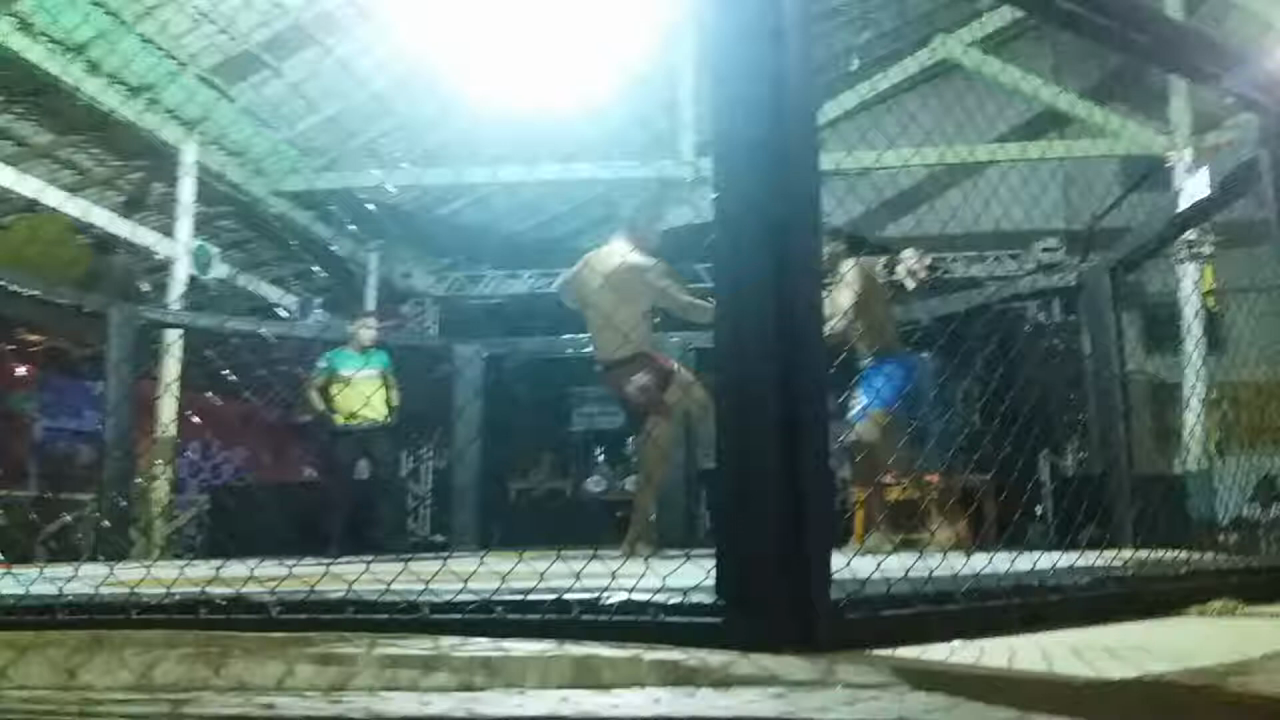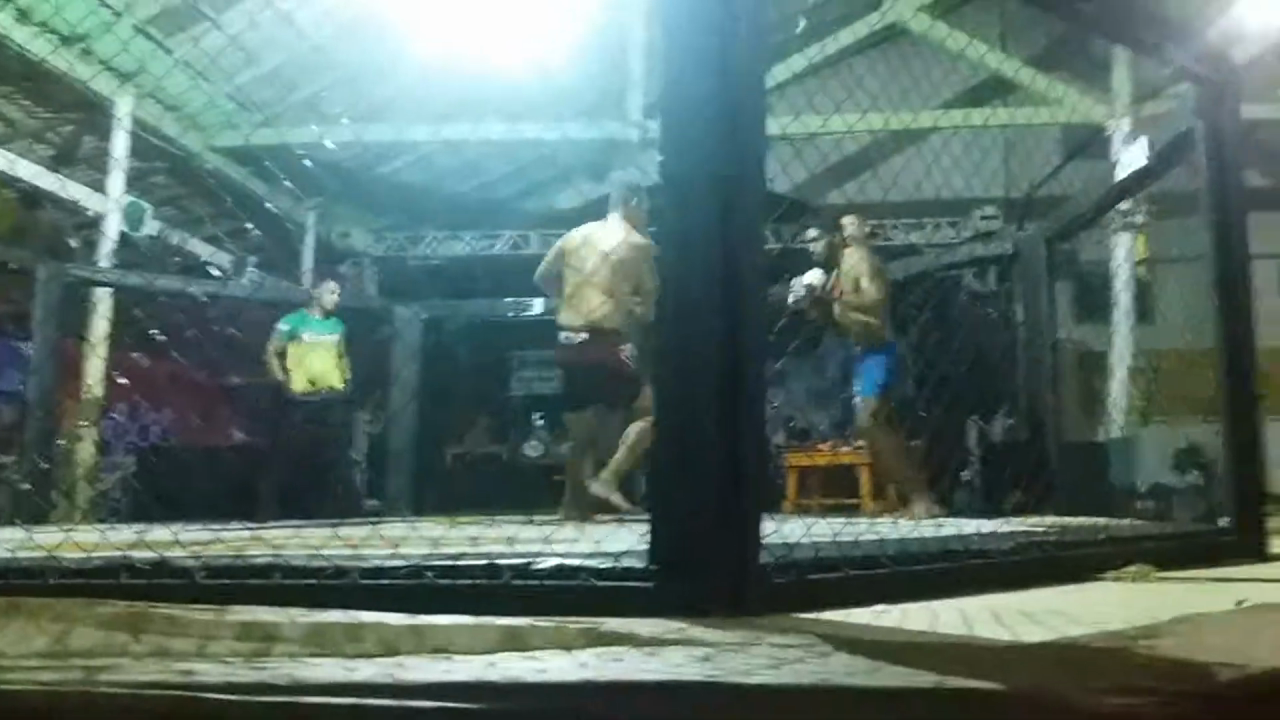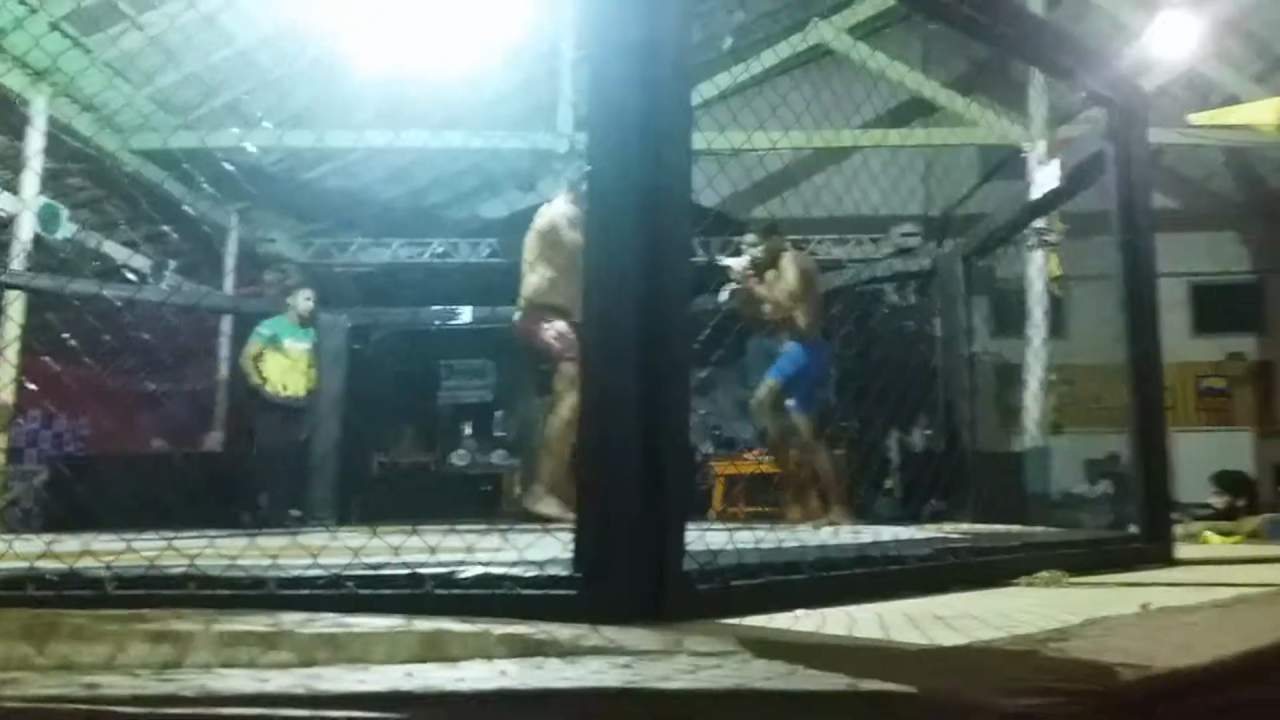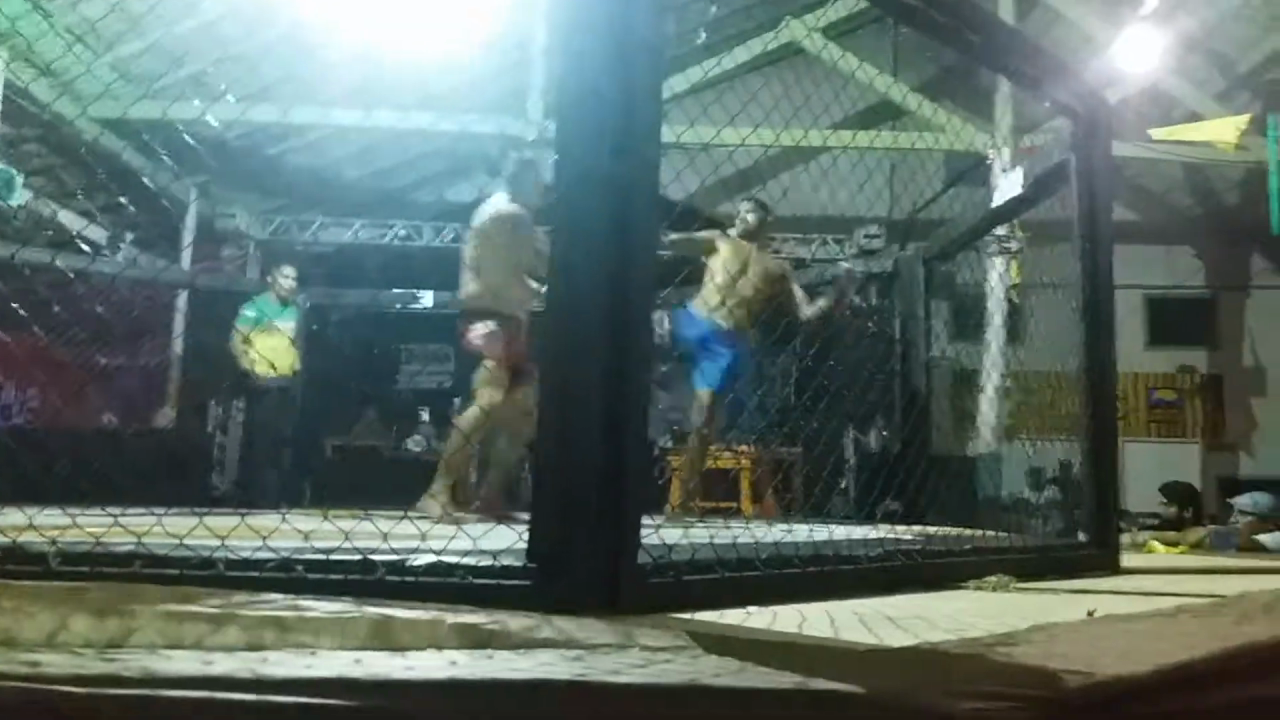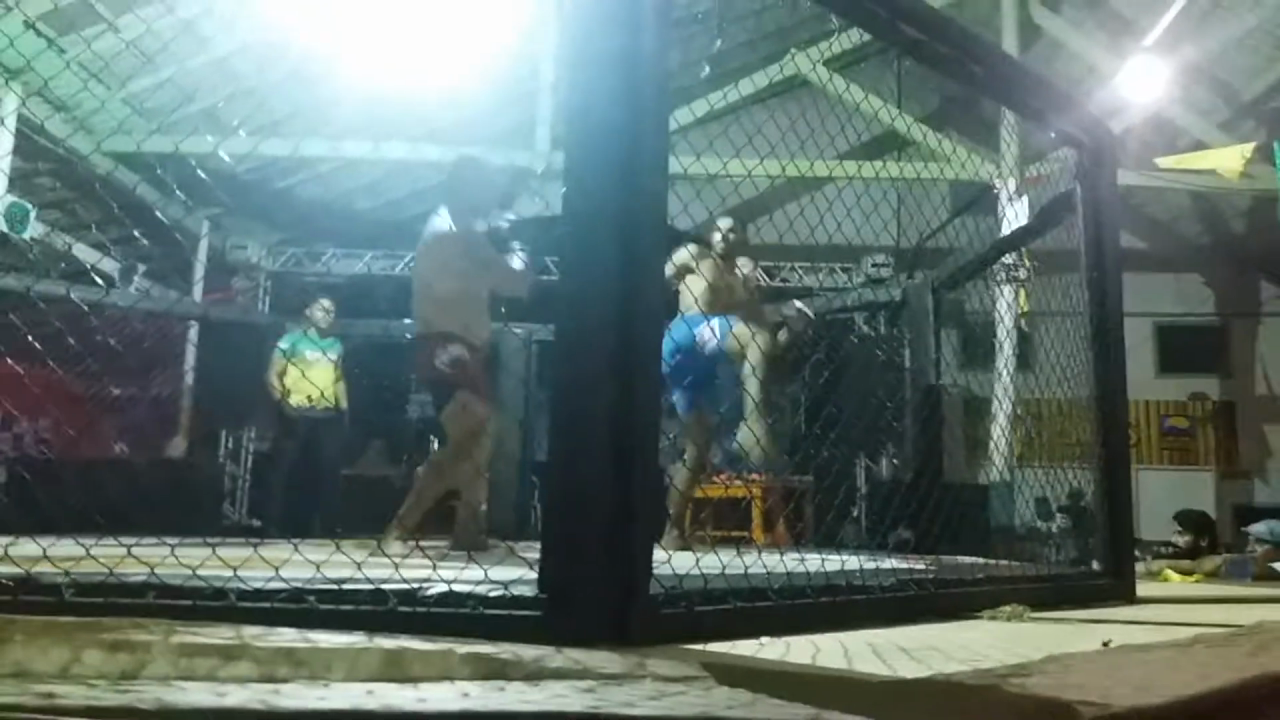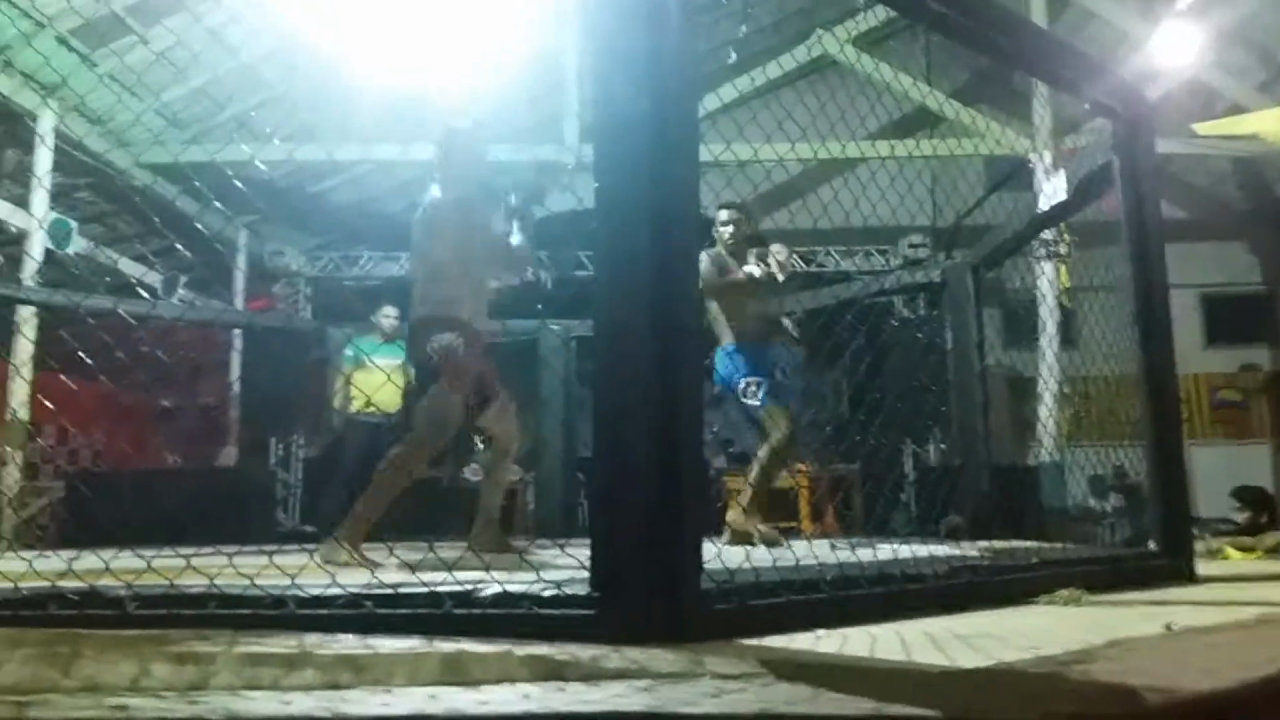
dt=0.4s
person 1, frame 1
left shoulder: (593, 258)
right shoulder: (639, 264)
left elbow: (566, 291)
right elbow: (684, 306)
right wrist: (720, 311)
left hip: (615, 362)
right hip: (633, 365)
left knee: (696, 396)
right knee: (661, 443)
right ankle: (639, 533)
person 1, frame 2
left shoulder: (572, 238)
right shoulder: (638, 245)
left elbow: (542, 279)
right elbow: (651, 302)
right wrist: (642, 321)
left hip: (569, 341)
right hip: (606, 342)
left knee: (581, 428)
right knee: (651, 413)
left ankle: (572, 504)
right ankle: (608, 480)
person 1, frame 3
left shoulder: (556, 216)
right shoulder: (565, 214)
right elbow: (585, 256)
left hip: (552, 318)
right hip: (547, 316)
left knee: (560, 404)
right knee: (573, 396)
left ankle: (551, 491)
right ankle: (544, 491)
person 1, frame 4
left shoulder: (503, 217)
right shoulder: (510, 215)
right elbow: (543, 263)
left hip: (505, 323)
right hip: (488, 321)
left knee: (526, 412)
right knee: (492, 401)
left ankle: (492, 496)
right ankle: (439, 493)
person 1, frame 5
left shoulder: (458, 231)
right shoulder: (454, 232)
right elbow: (517, 285)
left hip: (464, 349)
right hip: (448, 348)
left knee: (477, 438)
right knee: (469, 436)
left ankle: (467, 529)
right ankle: (399, 529)
person 1, frame 6
left shoulder: (450, 205)
right shoulder: (453, 203)
right elbow: (515, 262)
left wrist: (514, 280)
right wrist: (518, 229)
left hip: (465, 338)
right hip: (445, 336)
left knee: (507, 431)
right knee: (430, 438)
left ankle: (487, 529)
right ankle: (347, 536)
person 2, frame 1
left shoulder: (854, 269)
right shoulder: (835, 288)
left elbow: (843, 322)
left hip: (893, 365)
right hip: (873, 369)
left knee: (871, 434)
right knee: (854, 443)
left ankle: (939, 516)
right ankle: (879, 529)
person 2, frame 2
left shoulder: (856, 259)
right shoulder: (836, 274)
left elbow: (876, 302)
left wrist: (833, 292)
left hip: (879, 351)
right hip: (864, 353)
left knee: (868, 421)
right knee: (873, 425)
left ankle: (921, 497)
right ankle: (914, 496)
person 2, frame 3
left shoulder: (793, 261)
right shoulder: (769, 275)
left elbow: (789, 299)
right elbow: (767, 320)
left wrist: (750, 285)
right wrist: (743, 290)
left hip: (805, 349)
right hip: (796, 352)
left knee: (762, 402)
right knee: (805, 433)
left ankle: (791, 491)
right ankle: (838, 508)
person 2, frame 4
left shoulder: (777, 268)
right shoulder: (718, 241)
left elbow: (806, 311)
right elbow: (680, 242)
left wrist: (835, 295)
left hip: (728, 340)
right hip: (696, 322)
left knee: (703, 414)
left ankle: (686, 500)
person 2, frame 5
left shoulder: (744, 282)
right shoulder: (692, 254)
left elbow: (764, 331)
right elbow: (661, 282)
left wrist: (788, 327)
left hip: (699, 357)
right hip: (688, 330)
left knee: (698, 447)
right knee: (757, 342)
left ankle: (672, 530)
right ankle: (751, 426)
person 2, frame 6
left shoulder: (751, 259)
right shoulder: (711, 259)
right elbow: (705, 286)
left wrist: (777, 325)
right wrist: (749, 276)
left hip: (761, 352)
right hip: (738, 357)
left knee: (778, 435)
right knee: (782, 431)
left ankle: (742, 511)
right ankle: (745, 509)
person 3, frame 1
left shoulder: (381, 358)
right shoulder: (332, 359)
left elbow: (392, 386)
right elbow: (313, 389)
left wrist: (393, 411)
right wrist: (326, 413)
left hip: (378, 429)
right hip: (345, 431)
left knee: (388, 482)
right knee: (341, 486)
left ankle: (389, 539)
right ankle: (337, 542)
person 3, frame 2
left shoulder: (338, 325)
right shoulder: (292, 322)
right elbow: (271, 353)
left wrist: (347, 380)
right wrist: (284, 382)
left hip: (334, 398)
right hip: (302, 399)
left knee: (337, 453)
right knee: (287, 452)
left ankle: (346, 505)
right ankle: (270, 506)
person 3, frame 3
left shoulder: (309, 333)
right shoulder: (270, 327)
right elbow: (246, 358)
left wrist: (312, 390)
right wrist: (259, 385)
left hip: (298, 404)
right hip: (272, 402)
left knee: (293, 458)
right knee: (269, 453)
left ankle: (286, 510)
right ankle: (261, 509)
person 3, frame 4
left shoulder: (294, 310)
right shoulder: (254, 307)
right elbow: (236, 343)
left wrist: (298, 369)
right wrist: (250, 371)
left hip: (287, 383)
right hip: (263, 384)
left knee: (283, 437)
right knee: (263, 438)
left ankle: (273, 493)
right ankle: (261, 495)
person 3, frame 5
left shoulder: (335, 344)
right shoulder: (291, 340)
right elbow: (273, 375)
left wrist: (344, 408)
right wrist: (282, 401)
left hip: (328, 417)
right hip: (297, 415)
left knee: (329, 471)
right knee: (287, 469)
left ankle: (325, 524)
right ankle: (277, 523)
person 3, frame 6
left shoulder: (403, 349)
right shoulder: (357, 346)
right elbow: (342, 380)
right wrist: (337, 411)
left hip: (390, 421)
right hip: (360, 419)
right knee: (348, 471)
right ankle: (329, 522)
